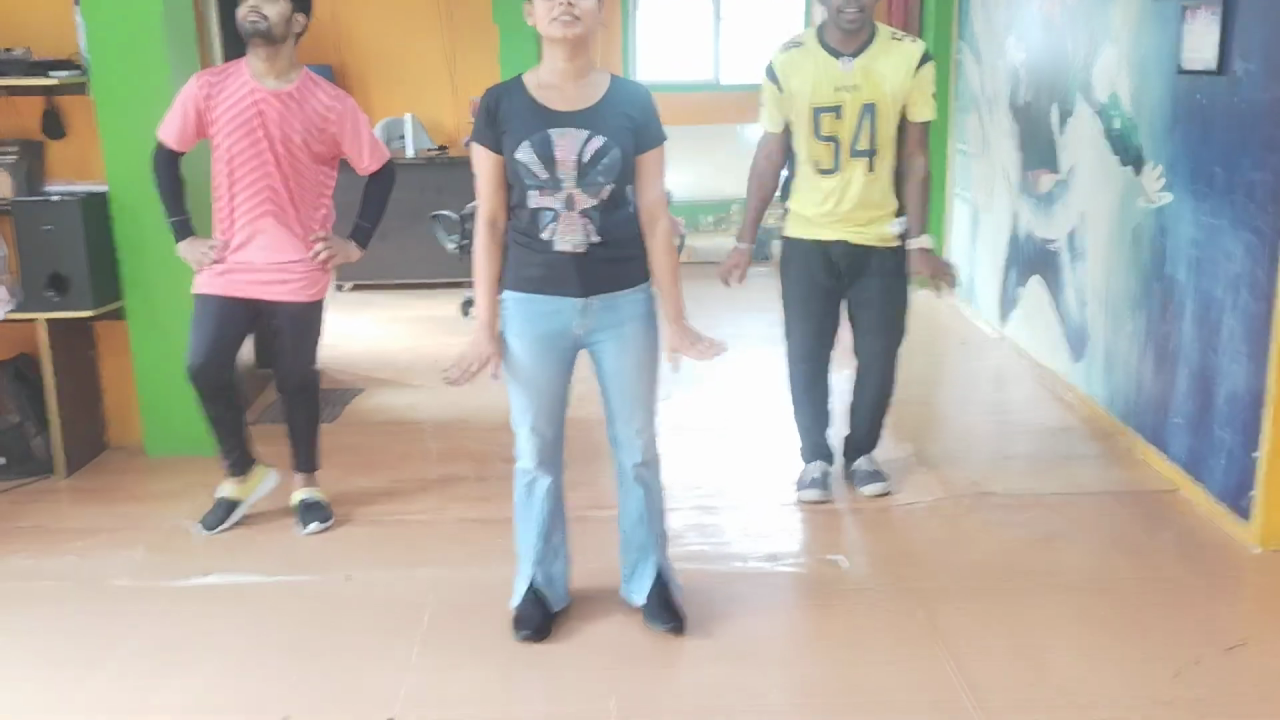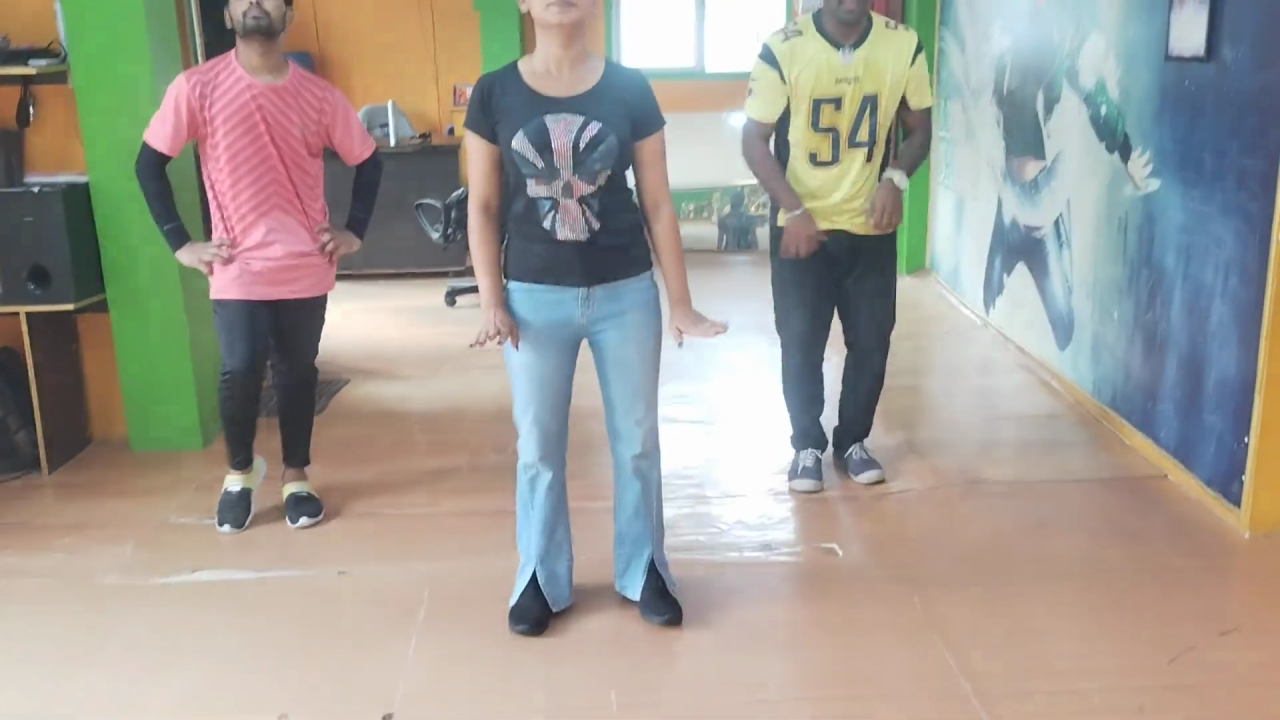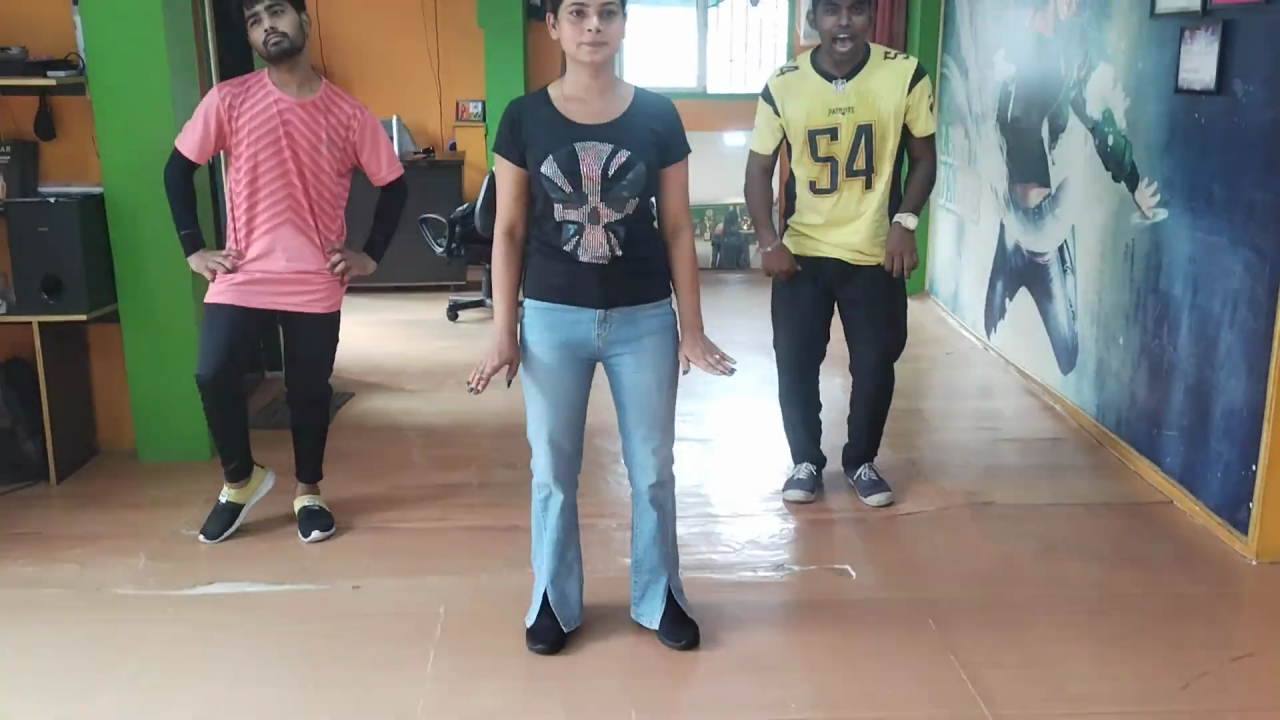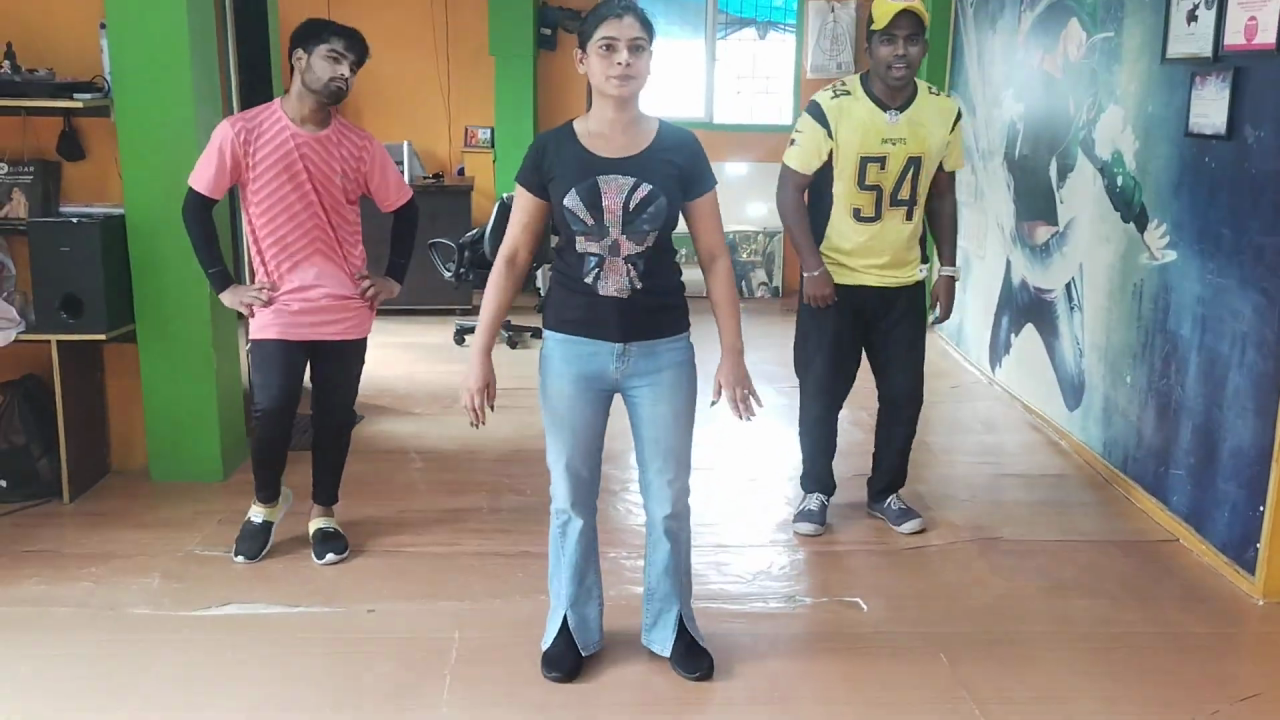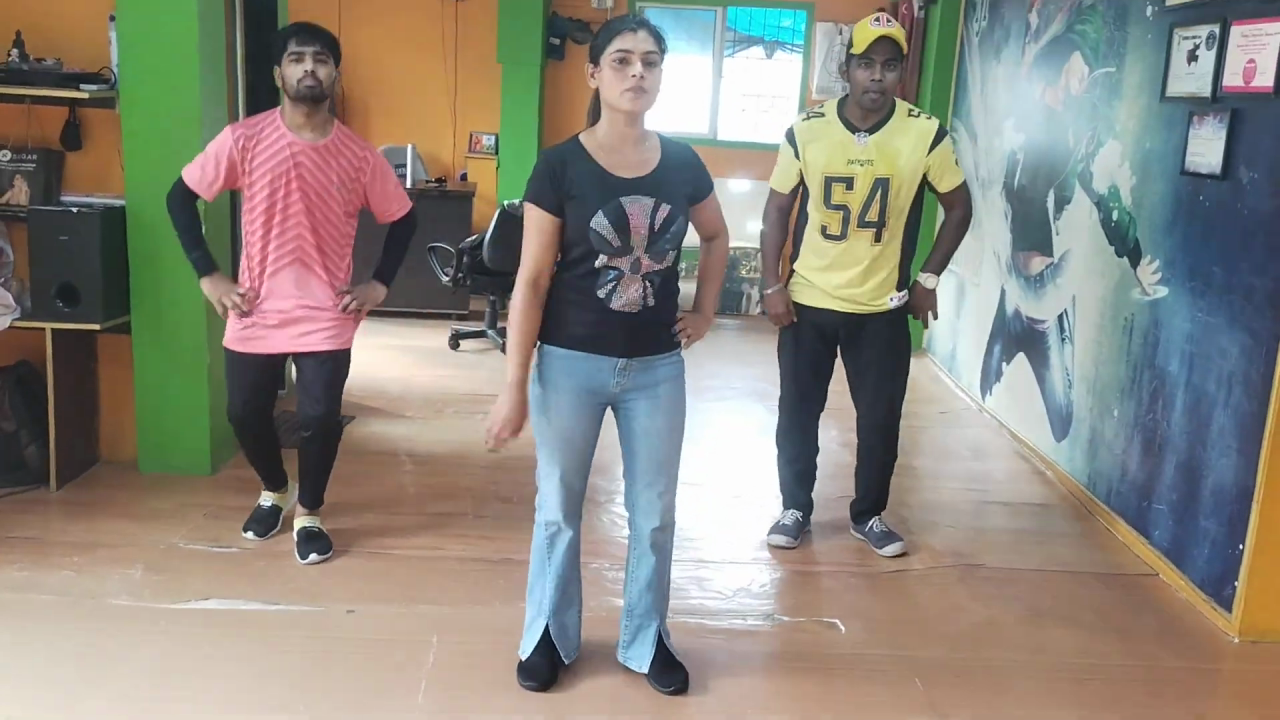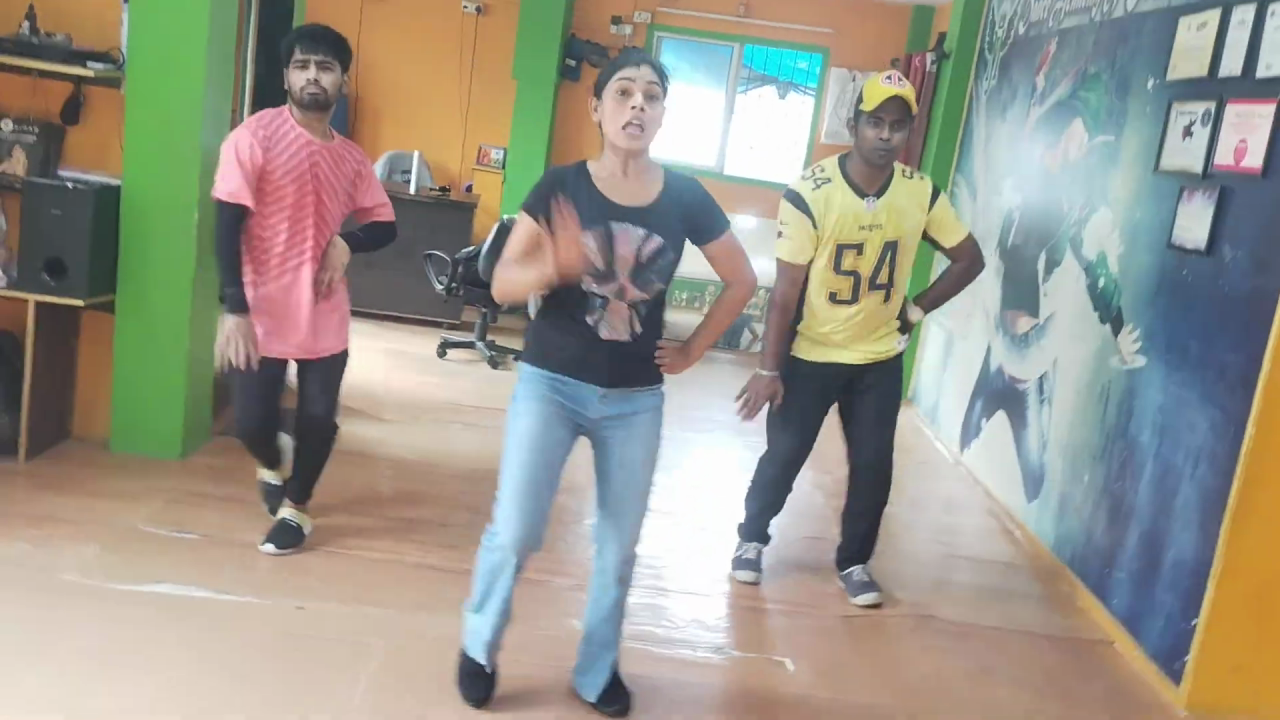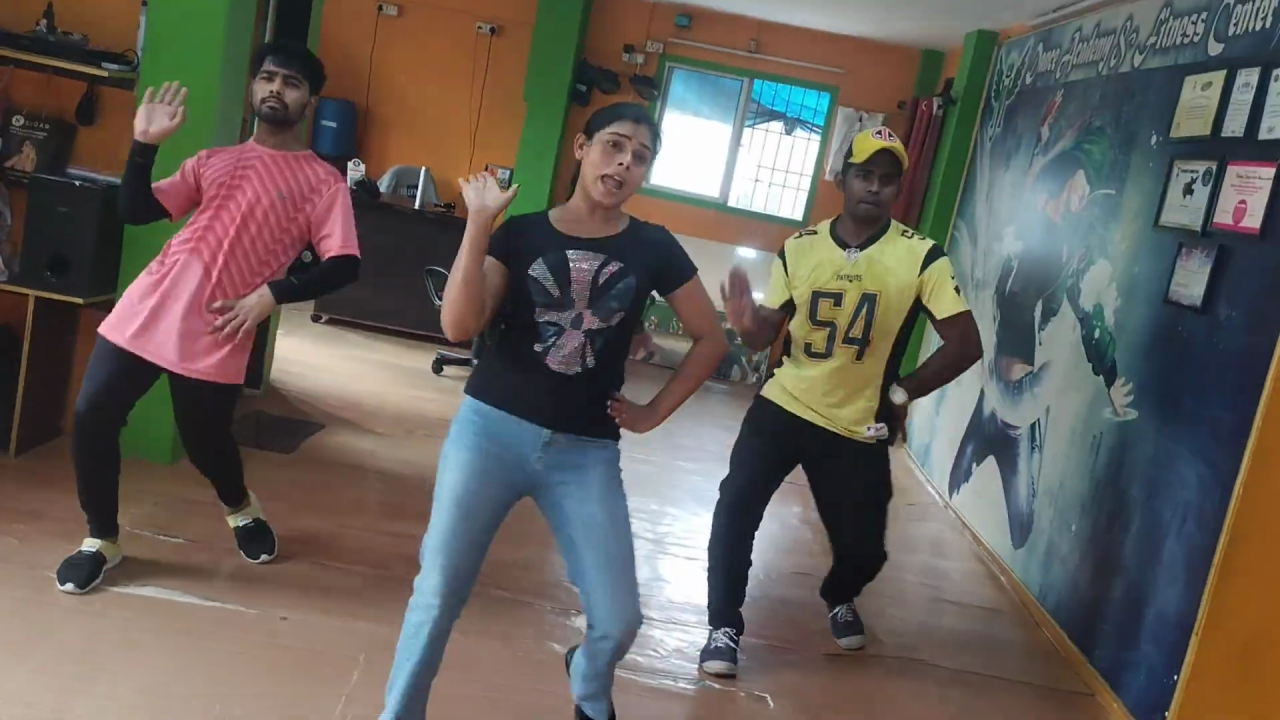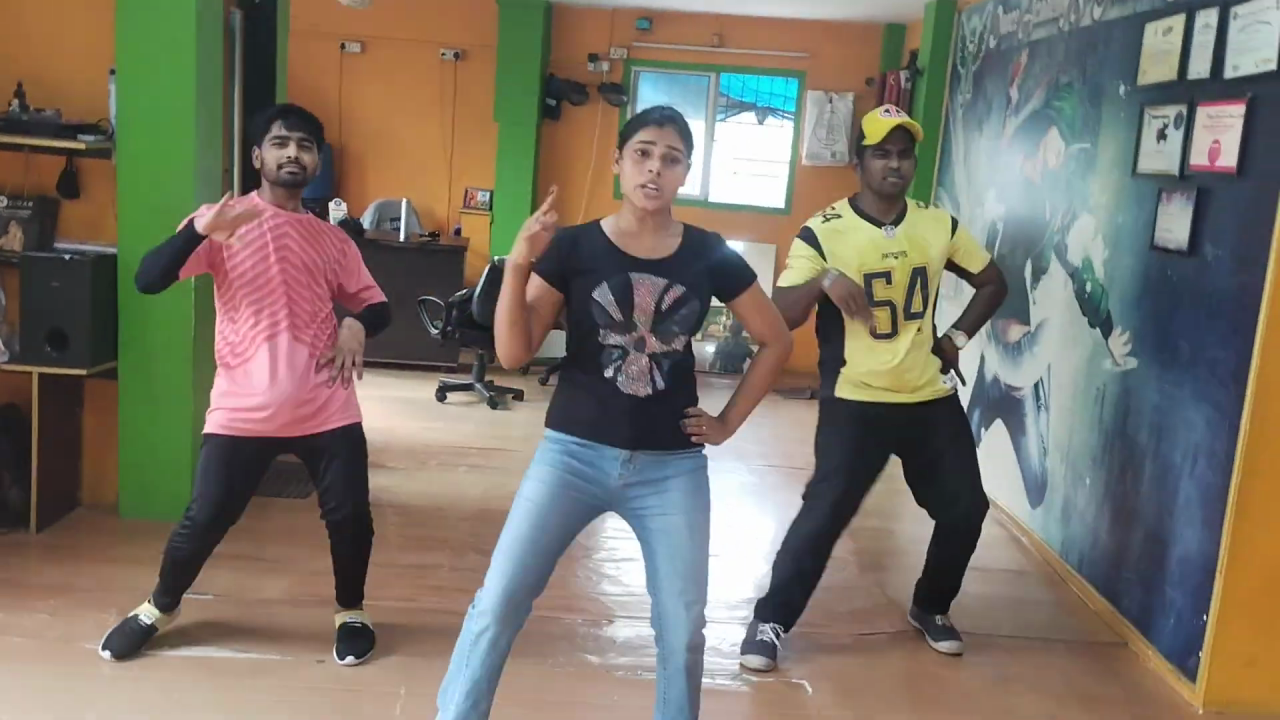
dt=0.5s
person 1, frame 1
left shoulder: (634, 102)
right shoulder: (500, 105)
left elbow: (655, 217)
right elbow: (491, 221)
left wrist: (674, 318)
right wrist: (486, 324)
left hip: (622, 303)
right hip: (534, 306)
left knee: (636, 447)
right knee: (536, 451)
left ankle: (649, 578)
right ankle: (539, 584)
person 1, frame 2
left shoulder: (630, 88)
right shoulder: (495, 92)
left elbow: (656, 201)
right elbow: (483, 206)
left wrist: (679, 299)
right wrist: (492, 302)
left hip: (625, 292)
right hip: (536, 296)
left knee: (636, 437)
right knee: (539, 446)
left ankle: (643, 570)
right ankle: (541, 578)
person 1, frame 3
left shoulder: (658, 115)
right shoulder: (524, 117)
left elbow: (677, 229)
right elbow: (510, 230)
left wrist: (693, 330)
right wrist: (504, 332)
left hip: (643, 318)
right hip: (553, 317)
left knee: (652, 467)
right knee: (552, 468)
left ankle: (659, 596)
right ankle: (554, 600)
person 1, frame 4
left shoulder: (680, 148)
right shoulder: (550, 150)
left elbow: (714, 256)
right elbow: (514, 255)
left wrist: (732, 354)
right wrist: (480, 351)
left hip: (661, 350)
right hip: (573, 349)
left knee: (668, 498)
right knee: (571, 496)
left ankle: (671, 625)
right ankle: (572, 626)
person 1, frame 5
left shoulder: (682, 163)
right shoulder: (560, 166)
left elbow: (715, 234)
right elbow: (532, 281)
left wrist: (703, 308)
right wrist: (514, 386)
left hip: (657, 367)
right hip: (571, 361)
left knee: (653, 513)
right knee: (558, 509)
left ankle: (646, 640)
right ankle: (550, 637)
person 1, frame 6
left shoulder: (685, 196)
right shoulder: (561, 187)
left elbow: (742, 282)
right elbow: (503, 286)
left wrist: (692, 352)
right wrist: (553, 262)
left hip: (635, 398)
right hip: (552, 382)
left knee: (618, 546)
right knee: (514, 531)
right ankle: (479, 644)
person 1, frame 7
left shoulder: (654, 246)
right shoulder: (522, 231)
left elbow: (710, 336)
right elbow: (458, 325)
left wrist: (658, 406)
right wrist: (478, 225)
left hip: (588, 448)
right hip: (495, 425)
left knee: (618, 613)
right knee: (439, 591)
person 1, frame 8
left shoulder: (709, 255)
right shoulder: (572, 246)
left elbow: (775, 339)
right elbow: (512, 353)
left wrist: (728, 422)
right wrist: (518, 264)
left hip: (671, 466)
right hip: (575, 454)
left knee: (683, 628)
right knee: (499, 603)
person 2, frame 1
left shoulder: (329, 102)
right shoulder: (208, 88)
left elbow: (380, 171)
right elbow: (165, 156)
left wrist: (356, 241)
right wrist: (183, 236)
left hip: (298, 269)
right hip: (228, 264)
left knee: (297, 376)
right knee: (205, 366)
left ankle: (306, 483)
right ankle: (244, 475)
person 2, frame 2
left shoulder: (319, 95)
right shoulder: (197, 87)
left elbow: (367, 160)
right elbow: (149, 163)
left wrist: (355, 231)
right wrist: (181, 243)
left hip: (306, 263)
right hip: (239, 263)
left knee: (298, 369)
right knee: (241, 369)
left ankle: (296, 476)
right ankle: (240, 471)
person 2, frame 3
left shoulder: (349, 115)
right shoulder: (228, 101)
left elbow: (393, 184)
right elbow: (178, 169)
left wrist: (370, 254)
right wrist: (193, 250)
left hip: (316, 280)
right hip: (244, 273)
left knee: (310, 388)
right knee: (214, 374)
left ankle: (308, 492)
right ankle: (241, 481)
person 2, frame 4
left shoulder: (359, 145)
right shoulder: (241, 133)
left elbow: (403, 208)
right elbow: (196, 206)
left wrist: (394, 278)
right wrist: (224, 286)
left hip: (346, 306)
right hip: (279, 305)
left knee: (335, 414)
right knee: (272, 410)
left ankle: (323, 514)
right ankle: (266, 505)
person 2, frame 5
left shoulder: (360, 154)
right shoulder: (242, 139)
left elbow: (403, 217)
right elbow: (181, 197)
left wrist: (378, 282)
right wrist: (207, 273)
left hip: (325, 317)
right hip: (255, 312)
left knee: (319, 418)
right knee: (246, 416)
left ankle: (309, 513)
right ankle: (275, 490)
person 2, frame 6
left shoulder: (352, 159)
right shoulder: (254, 137)
left elbow: (384, 223)
right elbow: (229, 225)
left wrist: (346, 243)
right wrist: (234, 309)
left hip: (322, 313)
right hip: (259, 313)
left knee: (318, 419)
right knee: (252, 420)
left ankle: (297, 507)
right ankle: (272, 463)
person 2, frame 7
left shoulder: (322, 180)
right shoulder: (212, 161)
left elbow: (345, 265)
right elbow: (135, 210)
left wrist: (272, 293)
right wrist: (143, 144)
left hip: (217, 334)
right hip: (144, 313)
left knee: (204, 445)
right knee: (91, 419)
left ankle: (242, 509)
right ankle: (101, 539)
person 2, frame 8
left shoulder: (334, 240)
right shoulder: (220, 222)
left elbow: (376, 305)
right elbow: (148, 280)
left wrist: (357, 325)
right wrist: (198, 229)
left hip: (327, 404)
right hip: (244, 403)
left knee: (350, 514)
right knee: (206, 518)
left ankle: (351, 610)
right ankle: (158, 608)
person 3, frame 1
left shoulder: (911, 57)
right shoulder: (786, 61)
left elbow: (917, 154)
right elbow: (769, 157)
left wrist: (919, 240)
right wrist: (745, 239)
left hip: (882, 237)
right hip: (808, 236)
left knee: (879, 353)
right knee: (806, 352)
left ankle: (861, 452)
right ankle: (815, 457)
person 3, frame 2
left shoulder: (903, 44)
right shoulder: (783, 49)
left elbow: (920, 129)
right elbow: (754, 140)
left wrist: (894, 180)
right wrist: (793, 211)
left hip: (872, 227)
right hip: (803, 226)
left knee: (871, 341)
right knee: (801, 339)
left ankle: (852, 440)
right ankle: (807, 444)
person 3, frame 3
left shoulder: (905, 75)
right shoulder: (782, 87)
left elbow: (924, 158)
right elbow: (757, 173)
left wrist: (906, 223)
right wrist: (769, 243)
left hip: (876, 254)
right hip: (803, 254)
left knee: (873, 367)
right knee: (796, 363)
left ankle: (860, 462)
right ankle: (806, 460)
person 3, frame 4
left shoulder: (943, 111)
right shoulder: (828, 108)
left elbow: (941, 193)
right elbow: (790, 191)
left wrist: (948, 268)
right wrist: (812, 269)
left hip: (903, 284)
right hip: (834, 281)
left knee: (904, 394)
right knee: (821, 392)
left ankle: (885, 491)
right ankle: (816, 490)
person 3, frame 5
left shoulder: (926, 133)
right shoulder: (805, 131)
left elbow: (958, 207)
right elbow: (776, 209)
left wrist: (928, 278)
right wrist: (773, 283)
left hip: (882, 308)
right hip: (807, 302)
left knee: (880, 418)
right knee: (798, 410)
left ankle: (869, 514)
right ankle: (795, 507)
person 3, frame 6
left shoulder: (921, 192)
right shoulder: (810, 193)
left elbow: (970, 258)
right elbow: (786, 290)
left wrist: (916, 308)
right wrist: (768, 369)
left hip: (878, 358)
right hip: (808, 353)
left knee: (874, 466)
right knee: (783, 456)
left ankle: (853, 562)
right ankle: (752, 538)
person 3, frame 7
left shoulder: (920, 256)
right shoulder: (798, 247)
left elbow: (965, 342)
right elbow: (765, 330)
left wrist: (896, 397)
right wrist: (744, 318)
left hip: (860, 427)
right hip: (783, 408)
left knee: (862, 547)
right knee: (735, 508)
left ankle: (838, 598)
right ankle: (724, 626)
person 3, frame 8
left shoulder: (939, 223)
right shoulder: (822, 233)
left elbow: (992, 282)
right elbow: (781, 315)
left wrist: (958, 336)
right wrist: (823, 284)
left hip: (931, 397)
right hip: (856, 398)
left knee: (965, 510)
right knee: (826, 509)
left ankle: (931, 607)
right ankle: (771, 619)
person 4, frame 1
left shoulder: (1083, 45)
right shoulder: (1022, 40)
left elbow: (1113, 112)
left wrist: (1141, 171)
left hip: (1061, 202)
right hip: (1027, 200)
left knee: (1074, 320)
right knee: (1009, 308)
person 4, frame 2
left shoulder: (1069, 32)
left elbow: (1099, 99)
left wrist: (1128, 159)
left hip: (1046, 190)
right hip: (1012, 188)
left knee: (1061, 314)
right knee: (992, 300)
person 4, frame 3
left shoulder: (1076, 59)
right shoulder: (1015, 59)
left elbow: (1105, 128)
left wrist: (1134, 187)
left hip: (1051, 219)
right hip: (1015, 215)
left knee: (1065, 341)
right knee: (993, 327)
person 4, frame 4
left shoulder: (1088, 97)
right shoulder: (1025, 90)
left elbow: (1114, 169)
left wrist: (1144, 227)
left hip: (1058, 255)
right hip: (1021, 251)
left knee: (1071, 378)
right knee: (998, 364)
person 4, frame 5
left shoulder: (1091, 130)
right shoulder: (1031, 116)
left elbow: (1110, 203)
left wrist: (1137, 264)
left hip: (1052, 285)
right hip: (1017, 276)
left knee: (1058, 403)
right knee: (988, 385)
person 4, frame 6
left shoulder: (1084, 201)
right shoulder: (1031, 178)
left elbow: (1099, 273)
left wrist: (1118, 331)
left hip: (1036, 343)
right hip: (1004, 333)
left knee: (1031, 456)
right knee: (969, 435)
person 4, frame 7
left shoulder: (1084, 253)
right shoulder: (1028, 230)
left elbow: (1095, 324)
left wrist: (1111, 383)
left hip: (1029, 392)
right hip: (996, 383)
left knee: (1020, 500)
right knee: (957, 480)
person 4, frame 8
left shoulder: (1068, 213)
right shoulder: (1009, 192)
left elbow: (1087, 278)
left wrist: (1109, 334)
left hip: (1030, 355)
right hip: (995, 348)
left knee: (1033, 470)
right knee: (968, 438)
